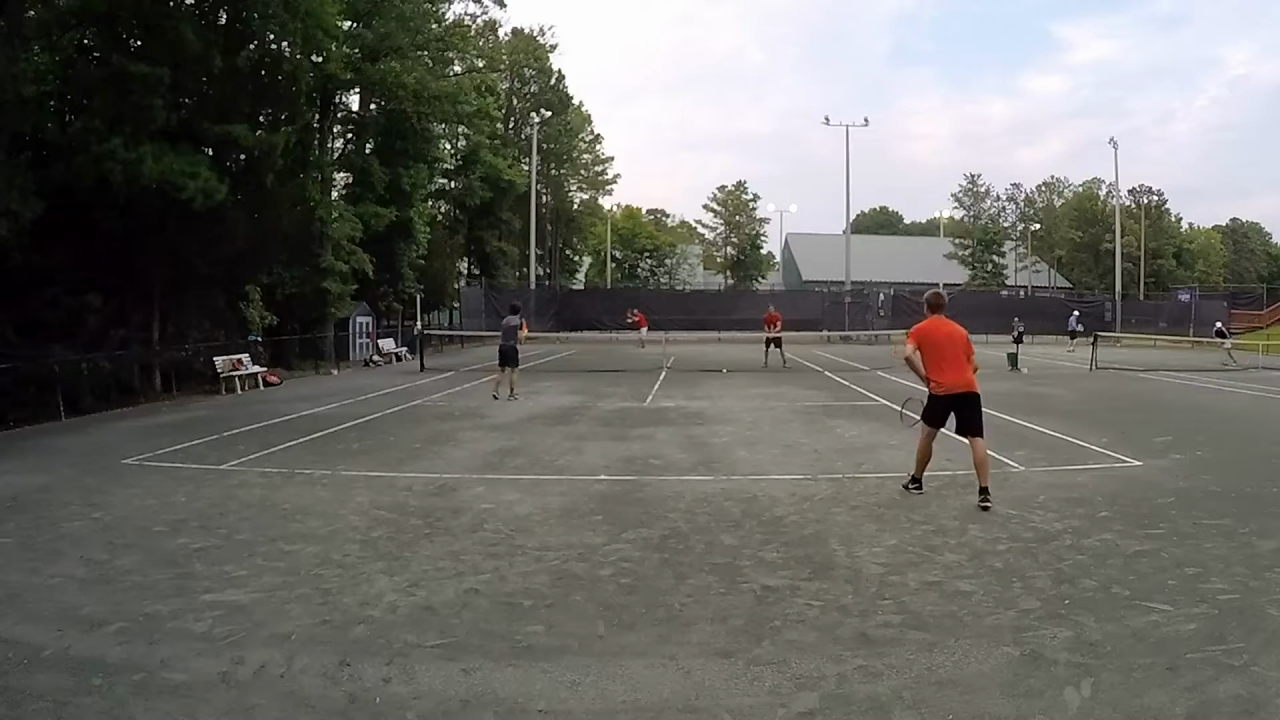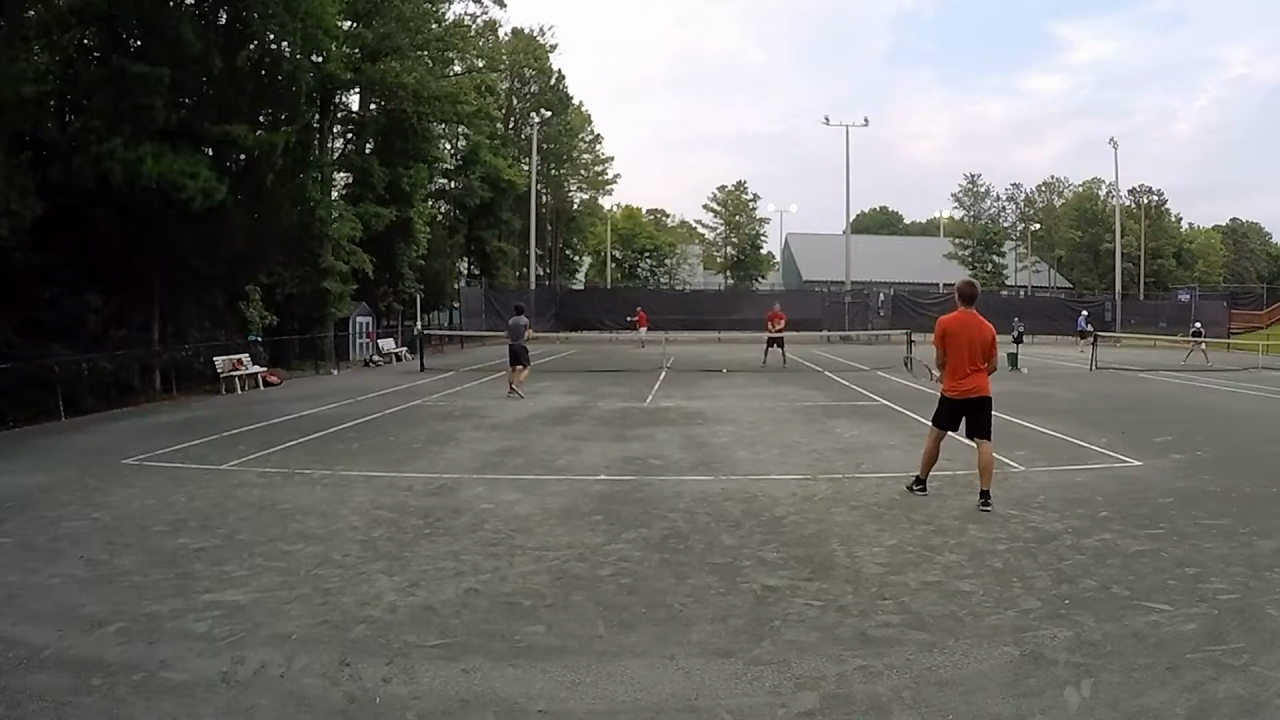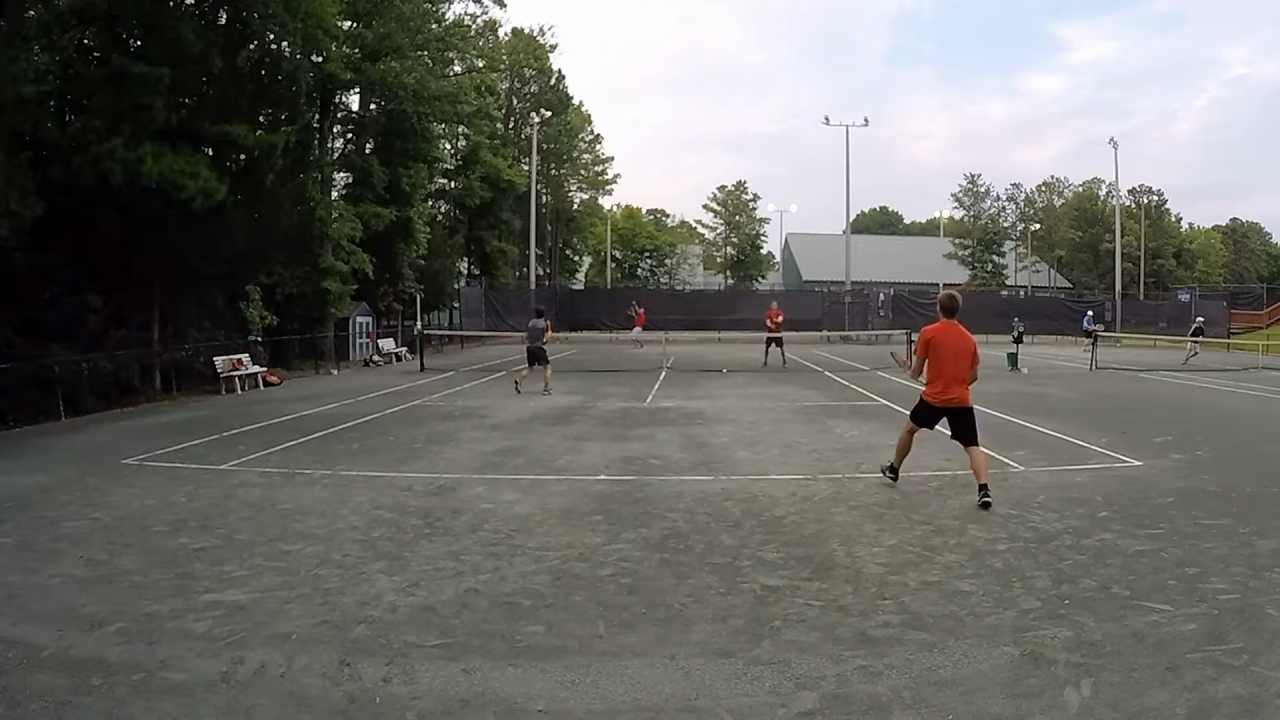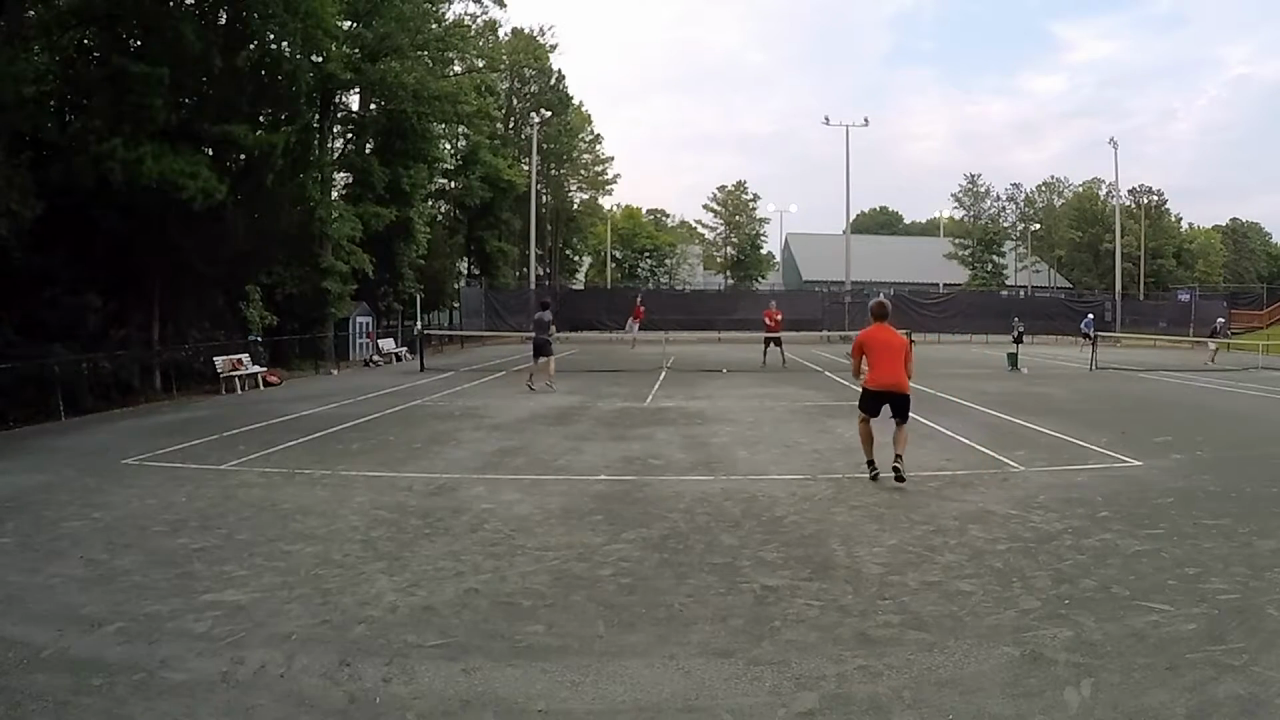
dt=0.5s
person 1, frame 1
left shoulder: (919, 329)
right shoulder: (960, 330)
left elbow: (909, 355)
right elbow: (973, 365)
left wrist: (924, 378)
left hip: (941, 390)
right hip: (968, 388)
left knee: (927, 435)
right knee: (976, 440)
left ankle: (916, 480)
right ankle: (984, 493)
person 1, frame 2
left shoulder: (945, 322)
right shoulder: (988, 328)
left elbow: (940, 361)
right elbow: (993, 366)
left hip: (953, 392)
right hip: (981, 393)
left knee: (935, 437)
right knee: (984, 443)
left ankle: (920, 482)
right ankle: (985, 495)
person 1, frame 3
left shoulder: (928, 333)
right shoulder: (969, 338)
left elbow: (917, 370)
right elbow: (973, 376)
left wrist: (913, 371)
left hip: (933, 399)
right hip: (962, 401)
left knee: (909, 429)
right knee: (972, 446)
left ankle: (893, 470)
right ankle: (984, 489)
person 1, frame 4
left shoulder: (863, 336)
right shoulder: (902, 339)
left elbow: (855, 372)
right elbow: (909, 373)
left wrist: (860, 376)
left hip: (875, 385)
right hip: (901, 388)
left knee: (863, 420)
right knee: (901, 424)
left ankle: (871, 464)
right ankle: (898, 460)
